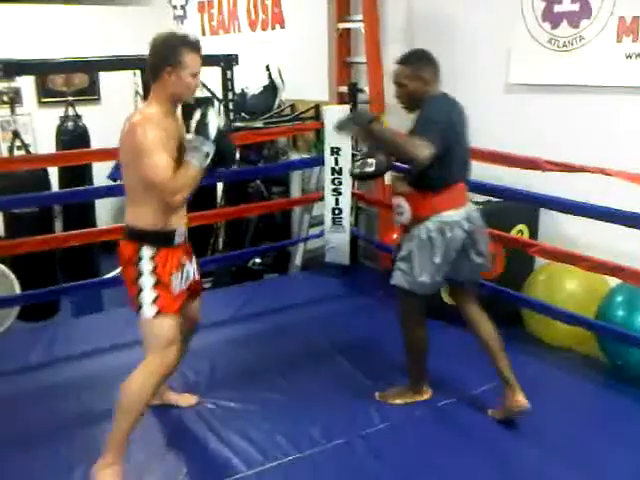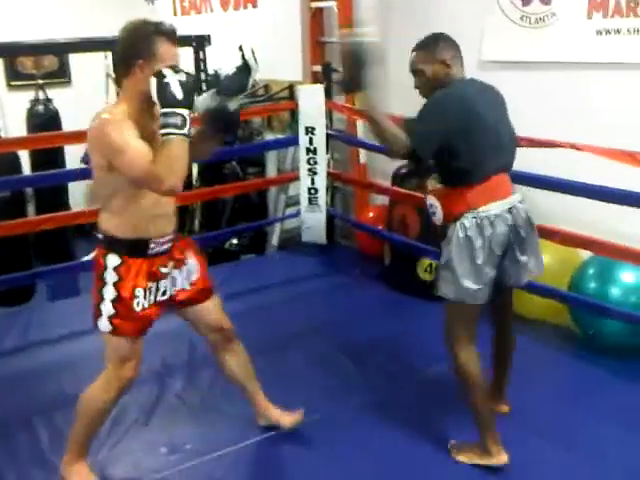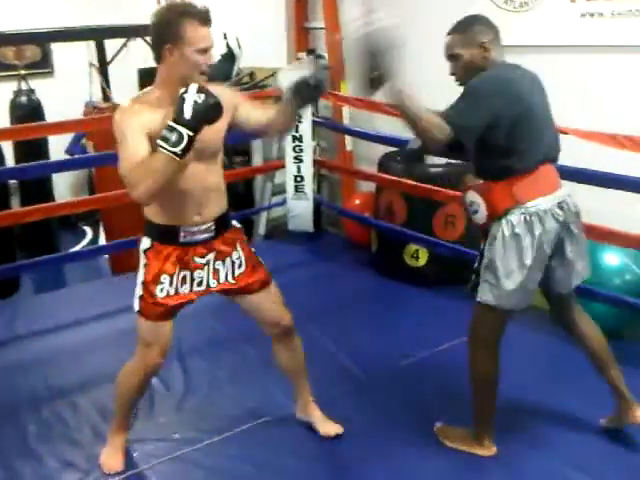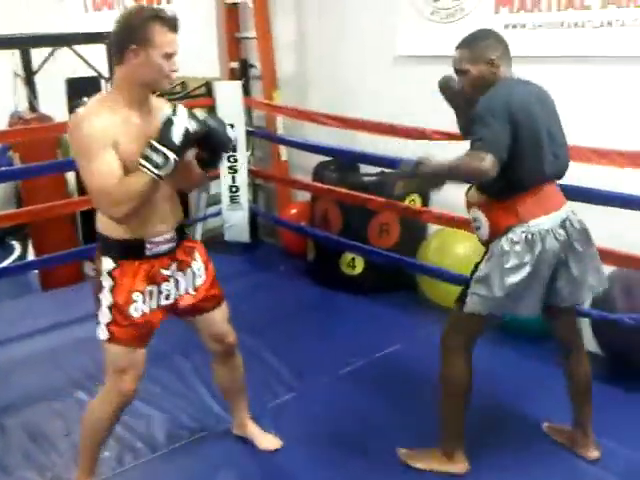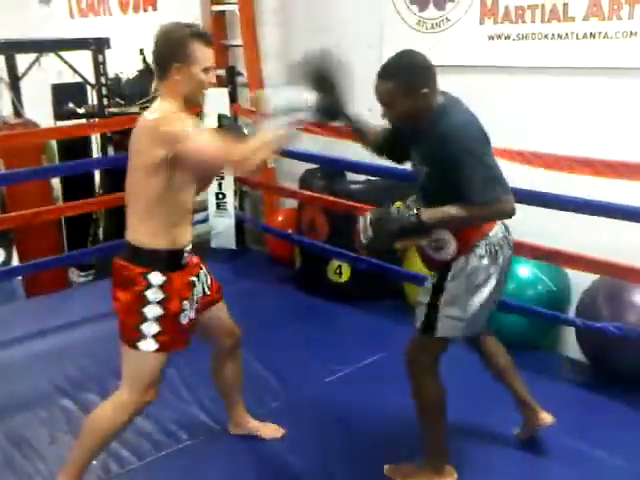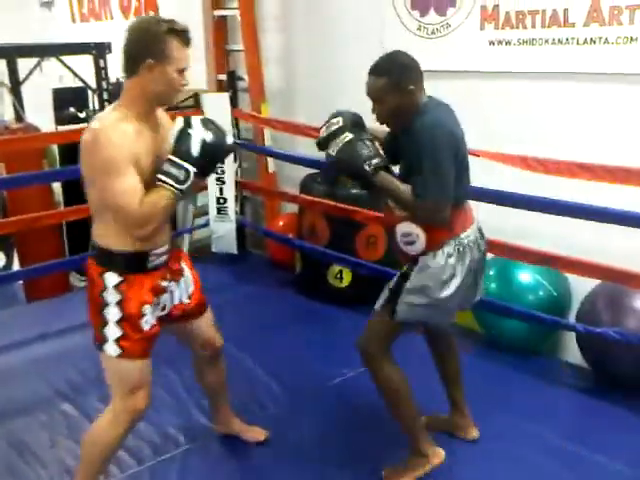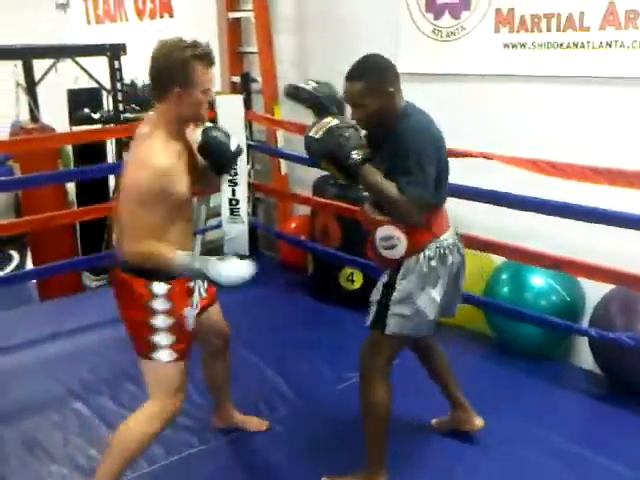
dt=0.5s
person 1, frame 1
left shoulder: (171, 121)
right shoulder: (145, 126)
right elbow: (172, 192)
left wrist: (205, 152)
right wrist: (200, 151)
left hip: (173, 245)
right hip: (149, 252)
left knee: (188, 322)
right knee: (162, 355)
left ankle: (160, 389)
person 1, frame 2
left shoulder: (158, 112)
right shoulder: (110, 127)
right elbow: (170, 181)
left wrist: (197, 117)
right wrist: (176, 112)
left hip: (172, 250)
right hip: (128, 262)
left knee: (222, 330)
right knee: (121, 371)
left ankle: (264, 408)
person 1, frame 3
left shoulder: (217, 96)
right shoulder: (133, 115)
left elbow: (274, 121)
right elbow: (141, 189)
left wrist: (302, 91)
right wrist: (181, 128)
left hip: (223, 237)
right hip: (168, 247)
left knee: (280, 323)
right knee: (150, 356)
left ankle: (307, 407)
right ankle: (117, 433)
person 1, frame 4
left shoulder: (166, 109)
right shoulder: (91, 121)
right elbow: (117, 205)
left wrist: (208, 153)
right wrist: (164, 149)
left hip: (180, 250)
right hip: (128, 265)
left knee: (224, 341)
right knee: (123, 383)
left ankle: (243, 421)
person 1, frame 5
left shoulder: (173, 121)
right shoulder: (165, 125)
right elbow: (240, 160)
left wrist: (206, 161)
left hip: (179, 263)
right hip: (152, 274)
left knee: (227, 337)
right knee: (139, 392)
left ankle: (238, 418)
person 1, frame 6
left shoulder: (162, 119)
right shoulder: (107, 135)
right elbow: (140, 223)
left wrist: (202, 160)
right wrist: (182, 163)
left hip: (168, 263)
right hip: (122, 278)
left knee: (209, 345)
right knee: (131, 401)
left ankle: (225, 419)
person 1, frame 7
left shoulder: (174, 128)
right shoulder: (154, 163)
left elbow: (206, 173)
right elbow: (140, 248)
left wrist: (215, 151)
right wrist: (205, 268)
left hip: (175, 273)
right hip: (152, 284)
left knee: (218, 337)
right knee: (165, 403)
left ankle: (224, 413)
person 2, frame 1
left shoulder: (434, 112)
right shoulder: (447, 109)
left elbow: (421, 155)
left wrist: (376, 129)
right wrist: (387, 155)
left hip: (436, 224)
right hip: (463, 216)
left knee: (410, 307)
right knee: (469, 304)
left ankle: (417, 386)
right ankle: (512, 391)
person 2, frame 2
left shoulder: (447, 101)
right shoulder: (488, 93)
left elbow: (398, 145)
left wrist: (362, 88)
right wrist: (438, 162)
left hip: (474, 223)
right hip: (511, 209)
left knee: (459, 336)
right knee: (502, 310)
left ankle: (488, 444)
right ankle: (498, 397)
person 2, frame 3
left shoulder: (491, 85)
right shoulder: (522, 78)
left elbow: (439, 137)
left wrist: (392, 86)
right wrist: (471, 152)
left hip: (522, 221)
right hip: (556, 204)
left knee: (484, 334)
right knee: (568, 310)
left ankle: (479, 436)
person 2, frame 4
left shoulder: (493, 103)
right shoulder: (536, 94)
left elbow: (484, 166)
left wrist: (428, 170)
left hip: (521, 238)
right hip: (563, 223)
left knee: (456, 339)
right knee: (568, 334)
left ankle: (451, 453)
right ankle: (584, 437)
person 2, frame 5
left shoulder: (458, 132)
right shoulder: (425, 115)
left elbow: (501, 204)
right elbow: (390, 148)
left wrist: (421, 220)
right wrist: (341, 116)
left hip: (469, 256)
right hip: (471, 247)
left knee: (421, 356)
right knee: (474, 332)
right ankle: (531, 411)
person 2, frame 6
left shoulder: (432, 131)
right shoulder: (428, 112)
left elbow: (435, 212)
right elbow: (394, 150)
left wrist: (371, 171)
right wrist: (358, 133)
left hip: (441, 254)
right hip: (461, 243)
left knee: (372, 345)
right knee: (435, 328)
right ankle: (460, 418)
person 2, frame 7
left shoulder: (415, 133)
right shoulder: (395, 121)
left elbow: (413, 212)
right elbow: (377, 156)
left wrist: (355, 162)
right wrist: (339, 137)
left hip: (420, 260)
right hip: (429, 252)
left knee: (375, 362)
right knee: (417, 336)
right ankle: (464, 414)
